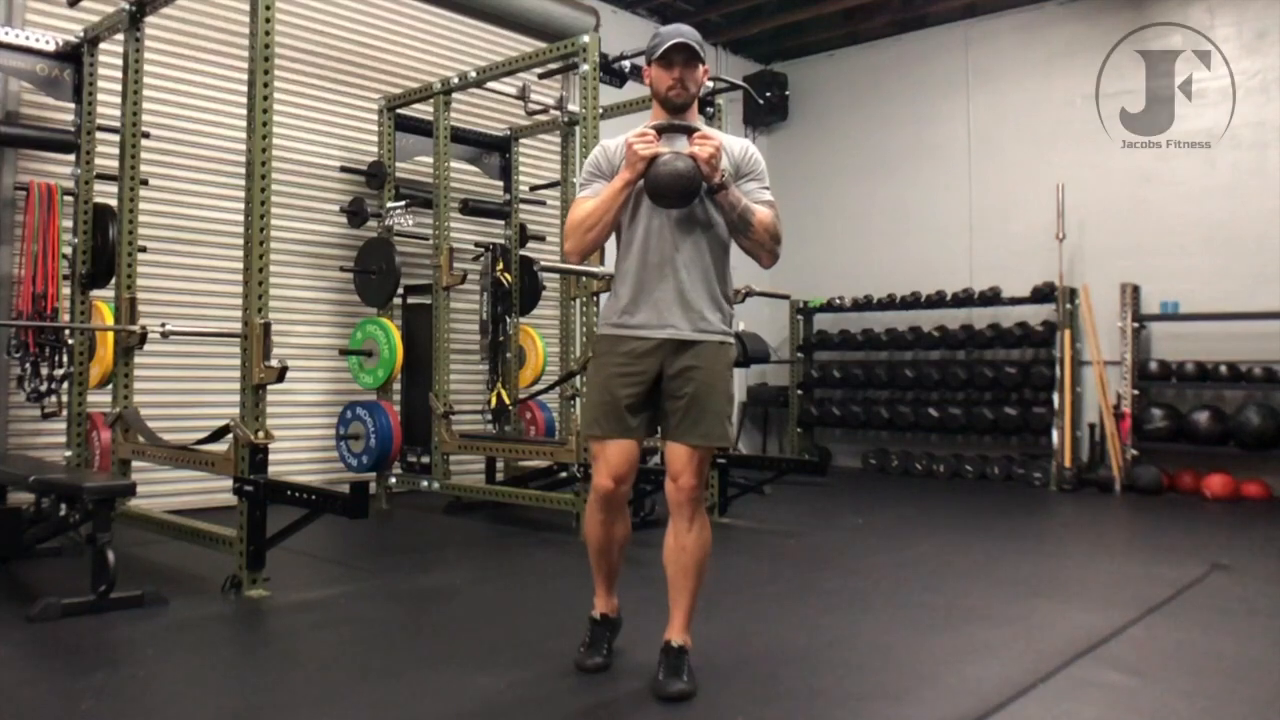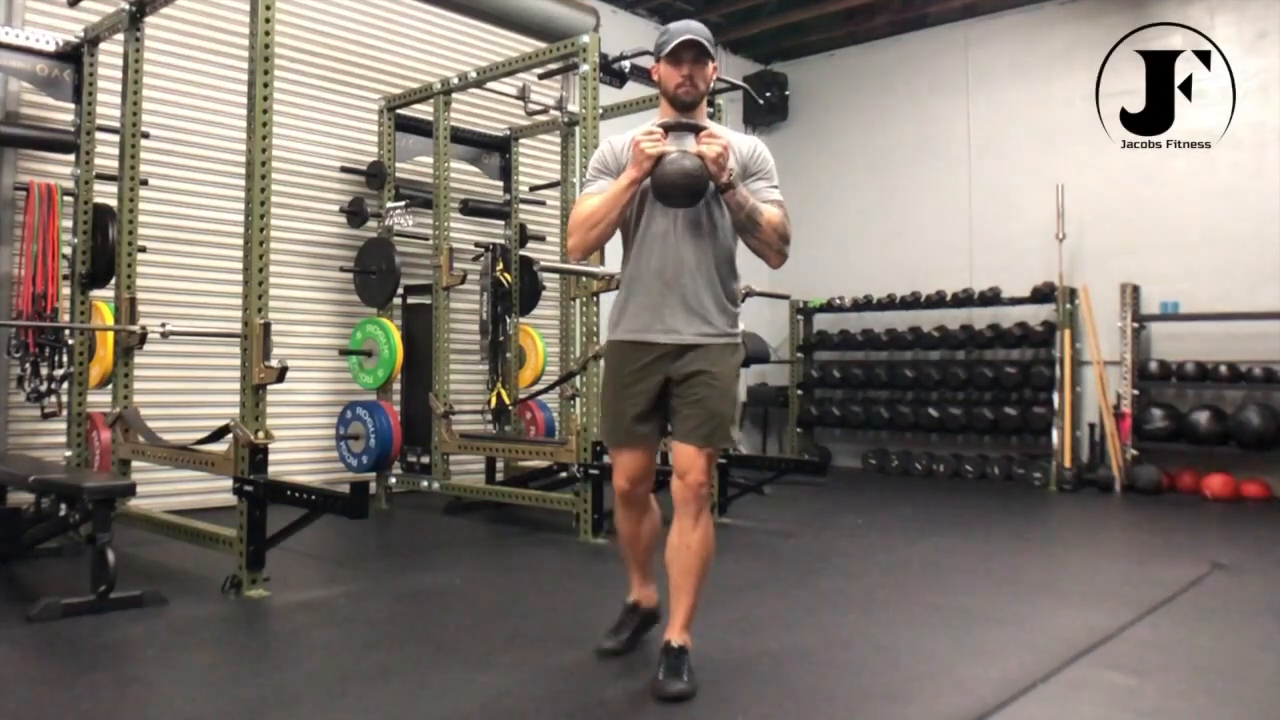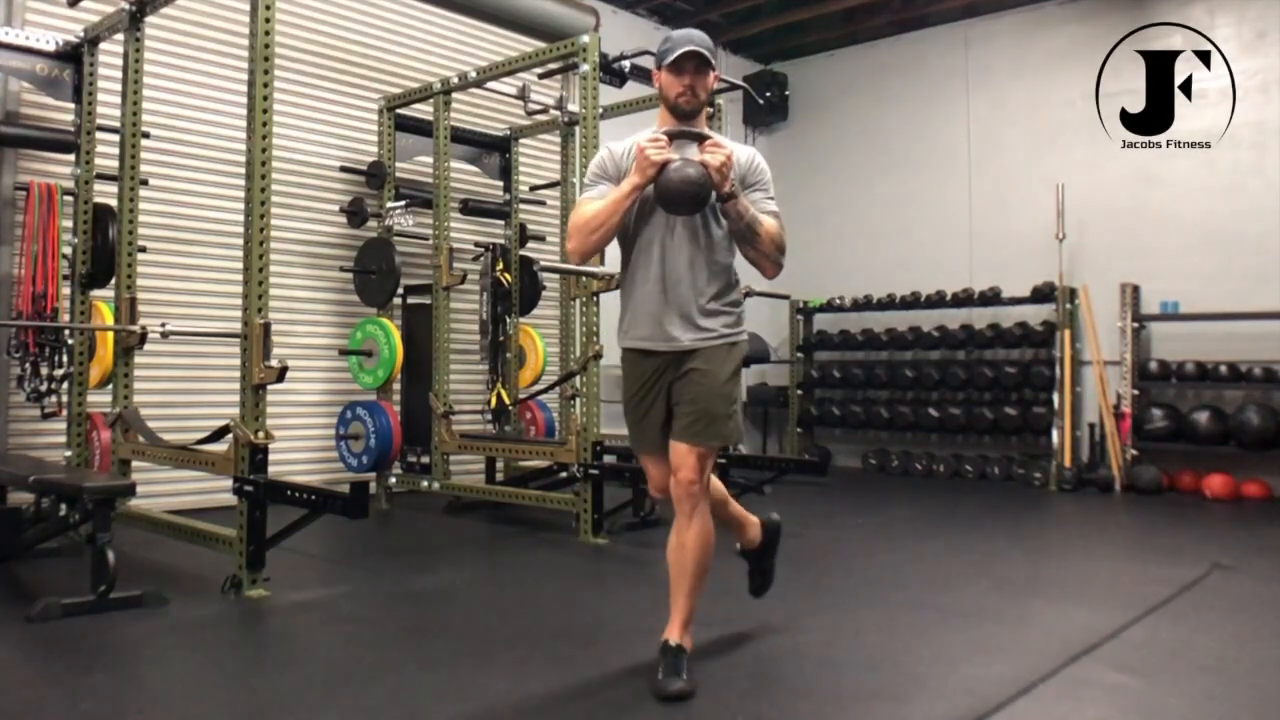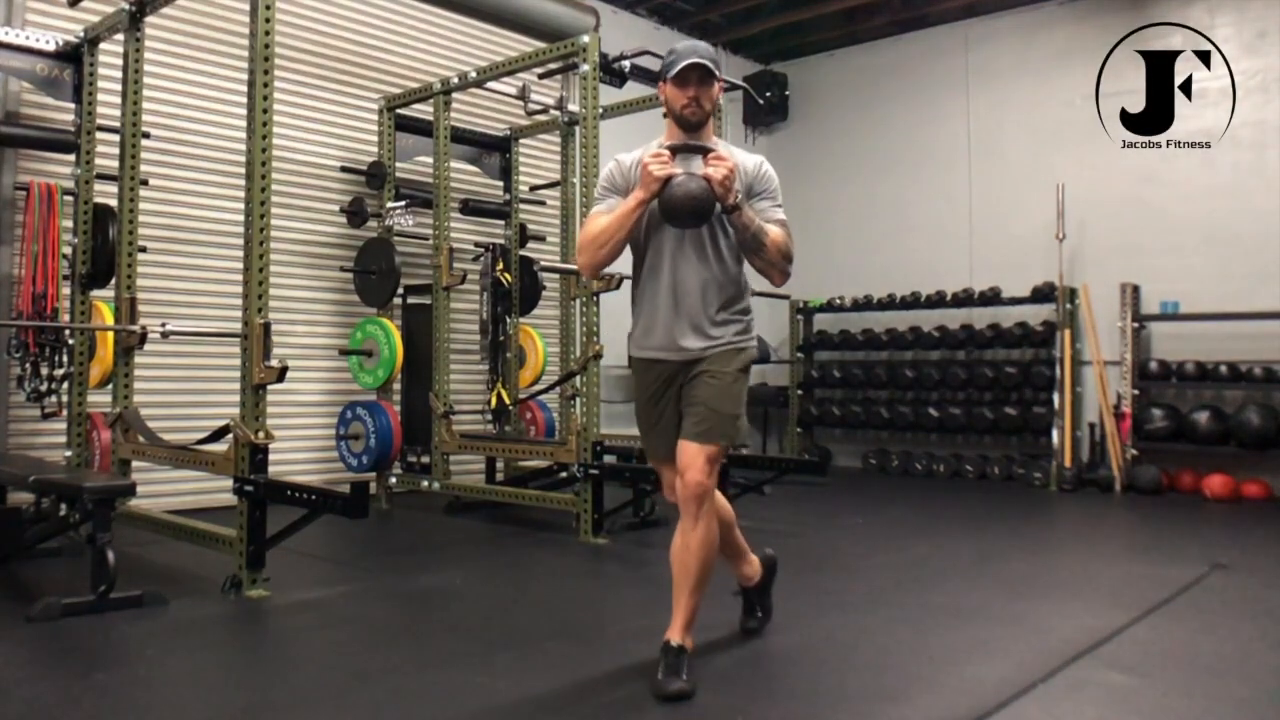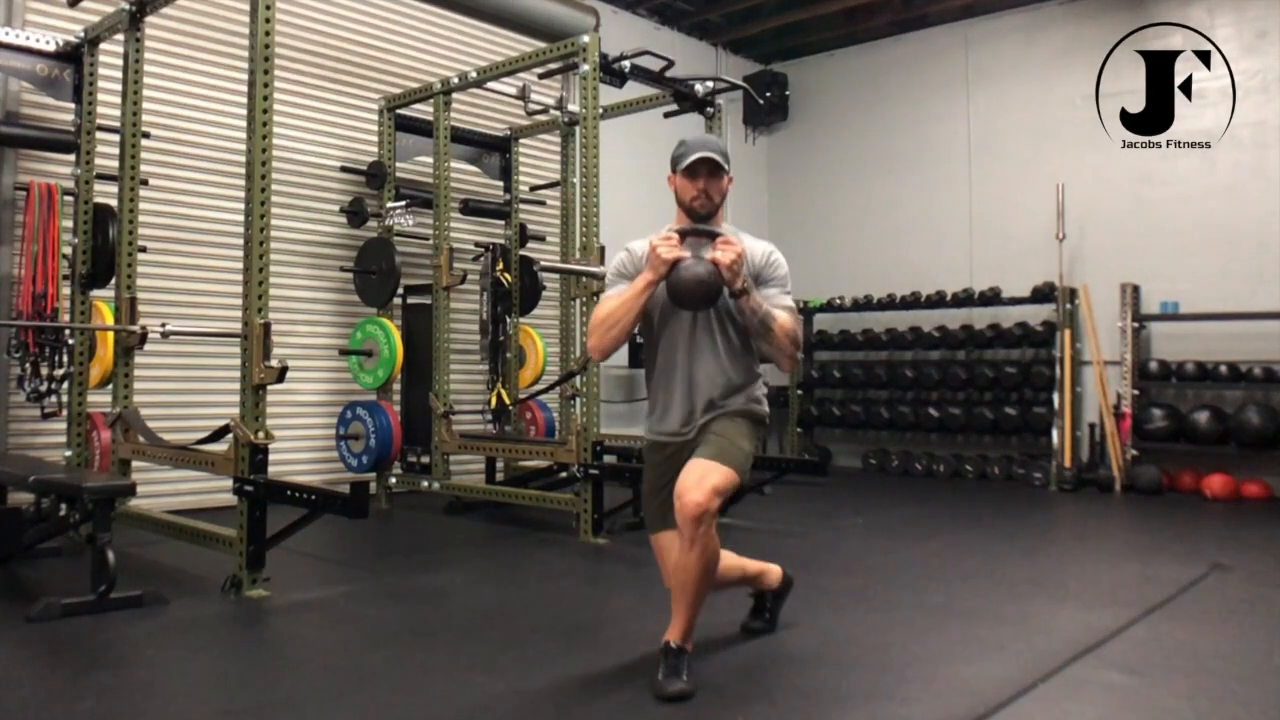
dt=0.4s
person 1, frame 1
left shoulder: (738, 153)
right shoulder: (611, 153)
left elbow: (768, 249)
right elbow: (576, 246)
left wrist: (717, 181)
right wrist: (629, 176)
left hip: (701, 340)
right hip: (624, 335)
left knee: (686, 490)
right knee: (609, 483)
left ankle: (676, 642)
right ankle: (604, 610)
person 1, frame 2
left shoulder: (745, 151)
right shoulder: (617, 150)
left elbow: (777, 250)
right elbow: (578, 243)
left wrist: (725, 181)
right wrist: (635, 172)
left hip: (707, 342)
right hip: (634, 338)
left knee: (691, 487)
right knee: (629, 484)
left ankle: (677, 641)
right ankle: (641, 599)
person 1, frame 3
left shoulder: (743, 160)
right shoulder: (618, 156)
left elbow: (772, 261)
right elbow: (578, 247)
left wrist: (727, 190)
right wrist: (637, 180)
left hip: (710, 341)
right hip: (644, 343)
left knee: (687, 482)
right knee: (664, 484)
left ankle: (676, 642)
right ankle: (754, 532)
person 1, frame 4
left shoulder: (750, 169)
right shoulder: (626, 168)
left elbow: (780, 269)
right elbow: (588, 260)
left wrist: (732, 202)
right wrist: (642, 194)
left hip: (719, 347)
right hip: (653, 351)
left knee: (695, 485)
right knee: (681, 491)
left ankle: (677, 642)
right ankle: (753, 571)
person 1, frame 5
left shoulder: (760, 256)
right shoulder: (637, 255)
left elbow: (788, 355)
right elbow: (598, 345)
left wrist: (739, 285)
right wrist: (651, 276)
left hip: (732, 413)
right hip: (668, 428)
left knee: (694, 502)
right knee: (686, 569)
left ankle: (676, 645)
right ankle: (770, 578)
